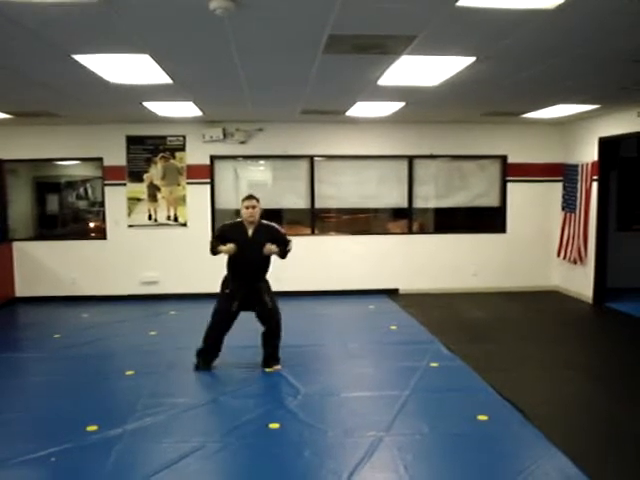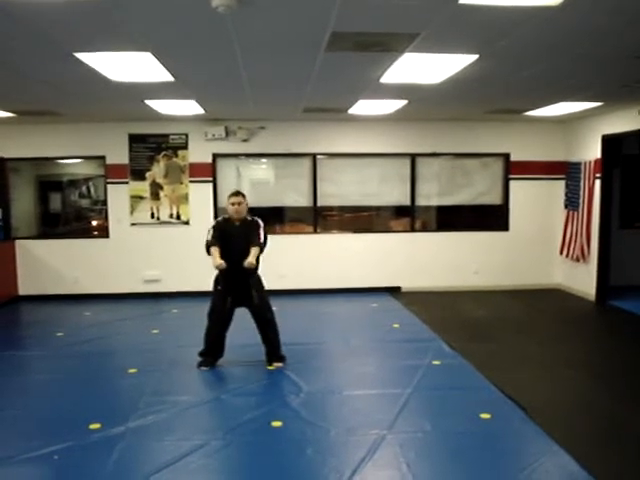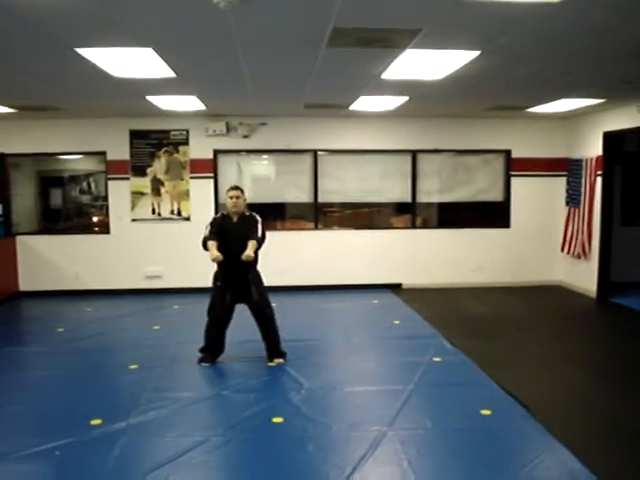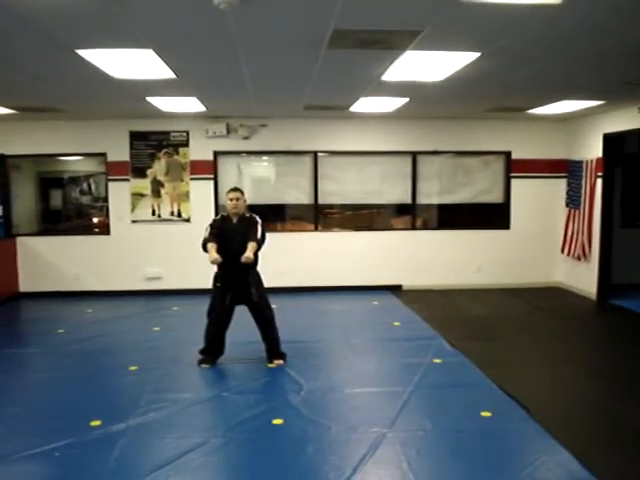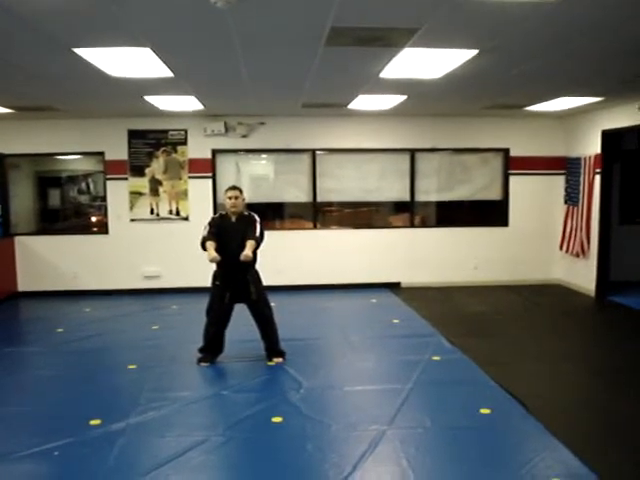
dt=0.5s
person 1, frame 1
left shoulder: (270, 229)
right shoulder: (229, 228)
left elbow: (286, 244)
right elbow: (214, 242)
left wrist: (276, 250)
right wrist: (222, 249)
left hip: (259, 285)
right hip: (233, 285)
left knee: (273, 320)
right knee: (219, 322)
left ankle: (271, 359)
right ankle: (205, 357)
person 1, frame 2
left shoulder: (255, 224)
right shoulder: (220, 225)
left elbow: (258, 242)
right elbow: (212, 243)
left wrist: (252, 258)
right wrist: (216, 258)
left hip: (250, 280)
right hip: (226, 280)
left knee: (265, 317)
right knee: (217, 319)
left ankle: (275, 356)
right ankle: (210, 356)
person 1, frame 3
left shoulder: (253, 220)
right shoulder: (218, 221)
left elbow: (256, 237)
right elbow: (209, 238)
left wrist: (250, 250)
right wrist: (213, 250)
left hip: (249, 275)
right hip: (225, 275)
left knee: (264, 313)
right knee: (217, 315)
left ankle: (275, 352)
right ankle: (210, 353)
person 1, frame 4
left shoulder: (253, 221)
right shoulder: (218, 222)
left elbow: (256, 239)
right elbow: (209, 239)
left wrist: (250, 252)
right wrist: (212, 253)
left hip: (249, 277)
right hip: (225, 277)
left knee: (264, 315)
right knee: (217, 316)
left ankle: (275, 353)
right ankle: (210, 354)
person 1, frame 5
left shoulder: (252, 219)
right shoulder: (217, 221)
left elbow: (254, 237)
right elbow: (208, 238)
left wrist: (249, 250)
right wrist: (211, 251)
left hip: (248, 275)
right hip: (223, 275)
left knee: (263, 312)
right knee: (216, 314)
left ankle: (274, 351)
right ankle: (210, 352)
